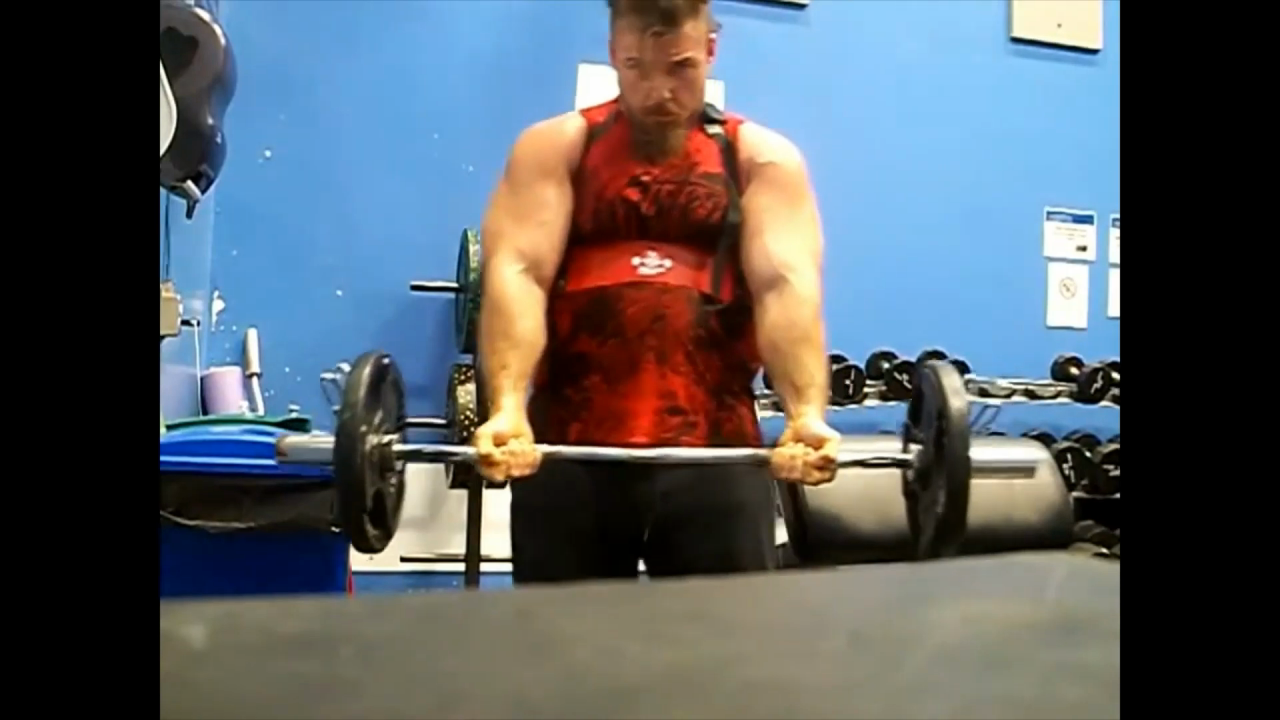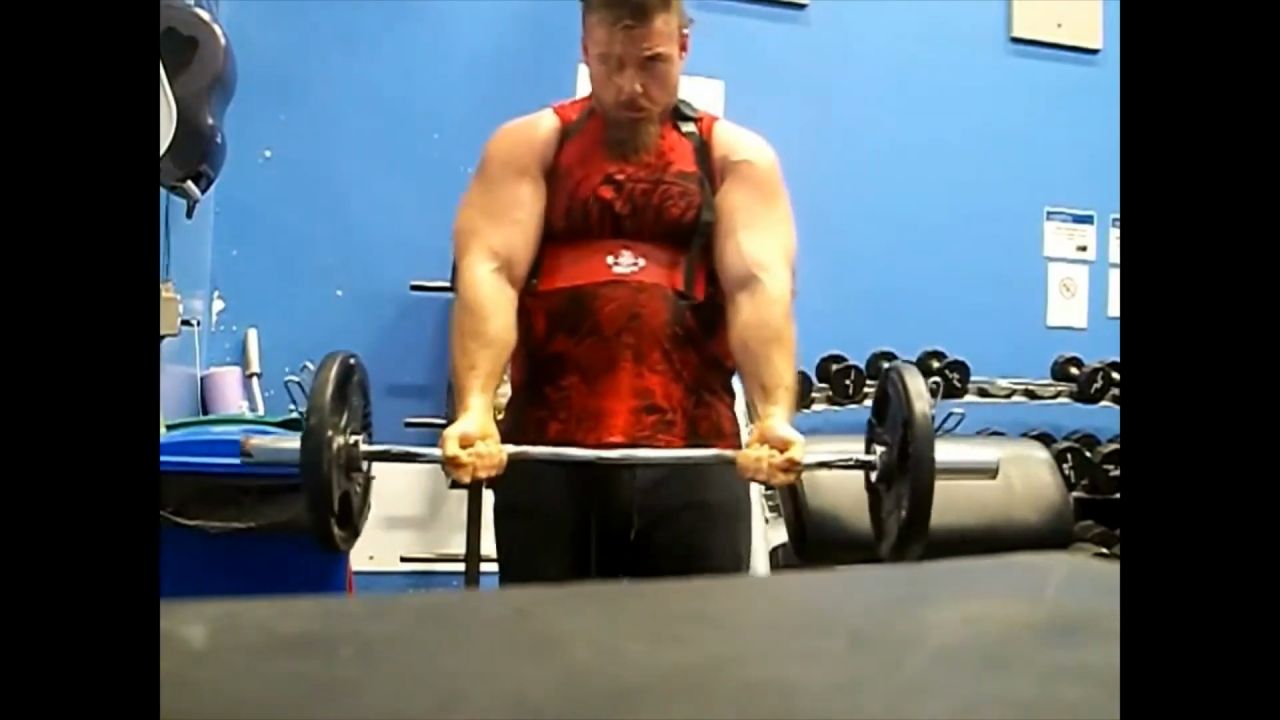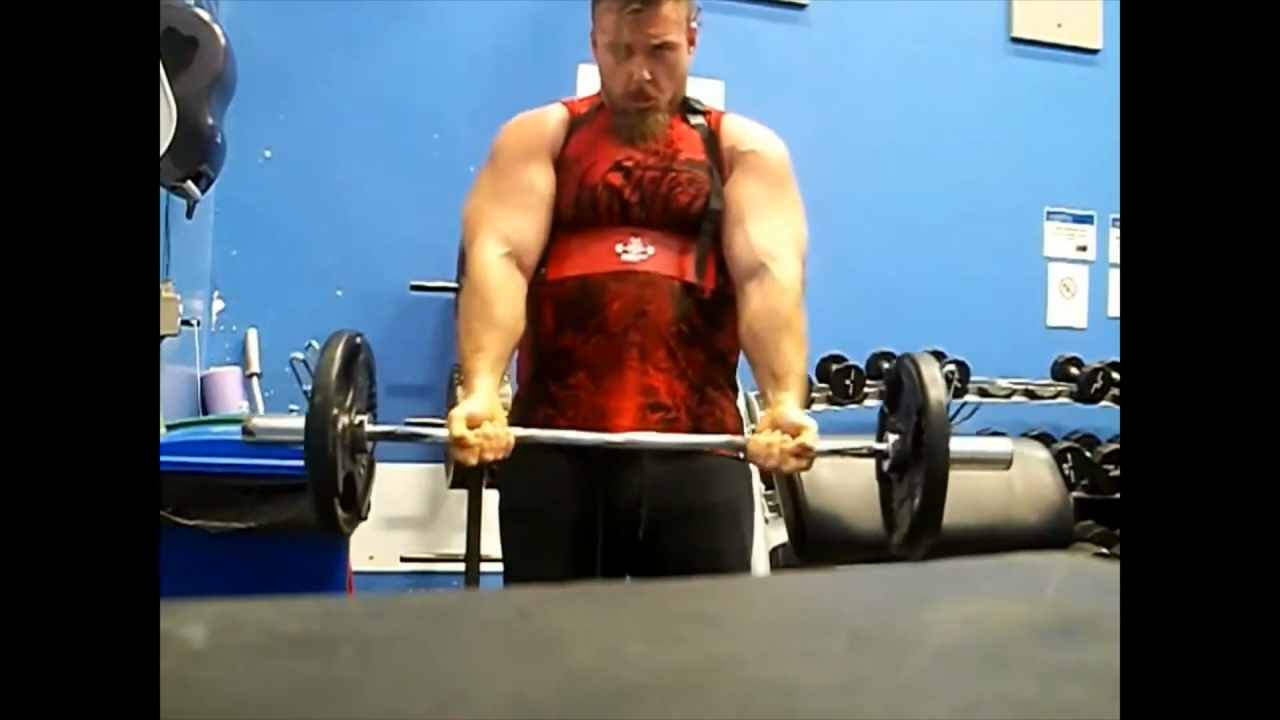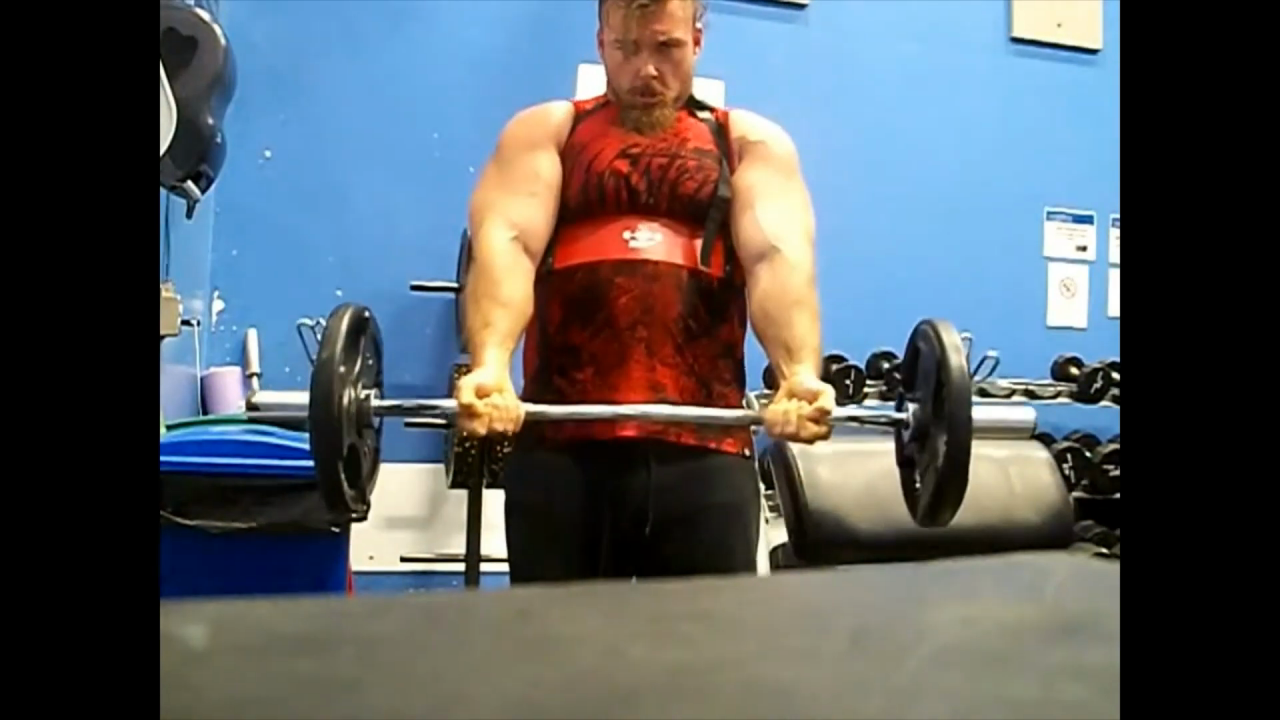
dt=0.3s
person 1, frame 1
left shoulder: (761, 157)
right shoulder: (555, 148)
left elbow: (786, 285)
right elbow: (516, 273)
left wrist: (807, 413)
right wrist: (507, 407)
left hip: (714, 453)
right hip: (570, 452)
person 1, frame 2
left shoulder: (735, 154)
right shoulder: (529, 145)
left elbow: (758, 286)
right elbow: (489, 272)
left wrist: (775, 416)
right wrist: (475, 407)
left hip: (691, 452)
right hip: (549, 450)
person 1, frame 3
left shoulder: (745, 148)
right shoulder: (538, 137)
left elbow: (769, 275)
right elbow: (498, 259)
left wrist: (786, 402)
right wrist: (481, 390)
left hip: (696, 450)
right hip: (555, 447)
person 1, frame 4
left shoulder: (751, 141)
right shoulder: (544, 131)
left elbow: (778, 257)
right elbow: (505, 244)
left wrist: (800, 373)
right wrist: (489, 365)
left hip: (704, 447)
right hip: (562, 442)
